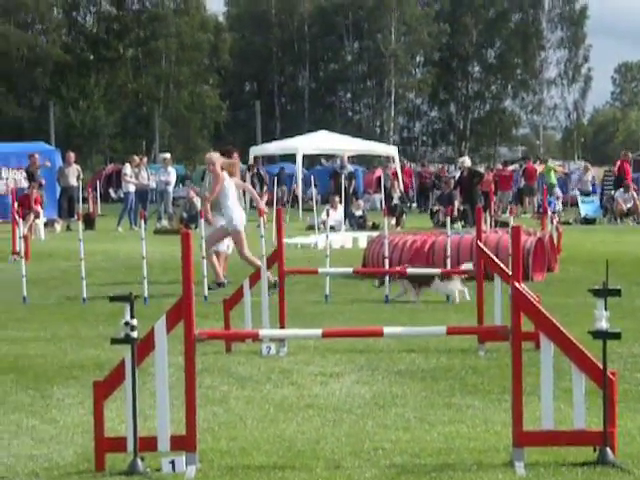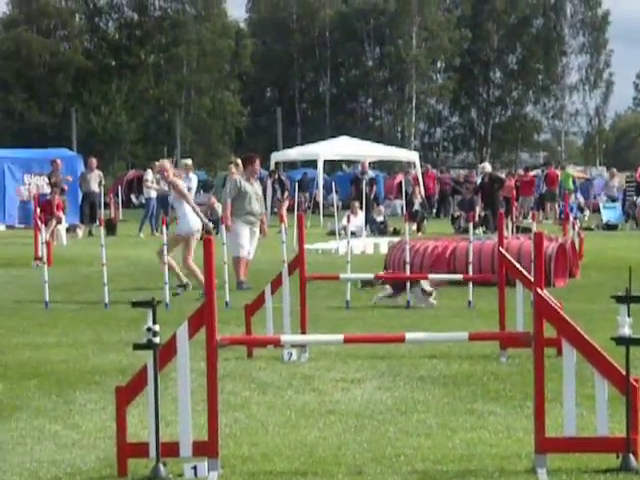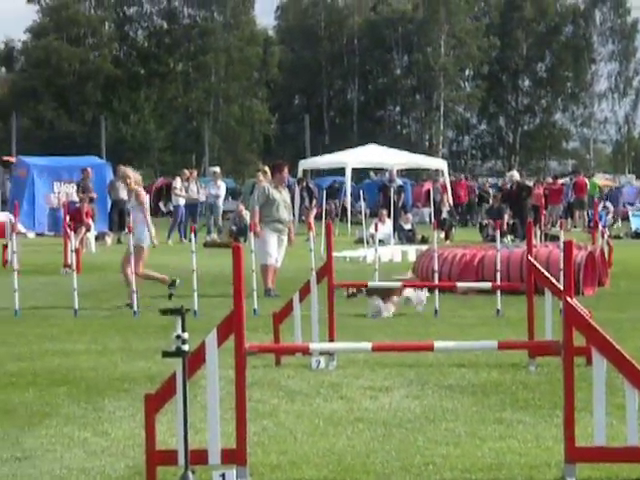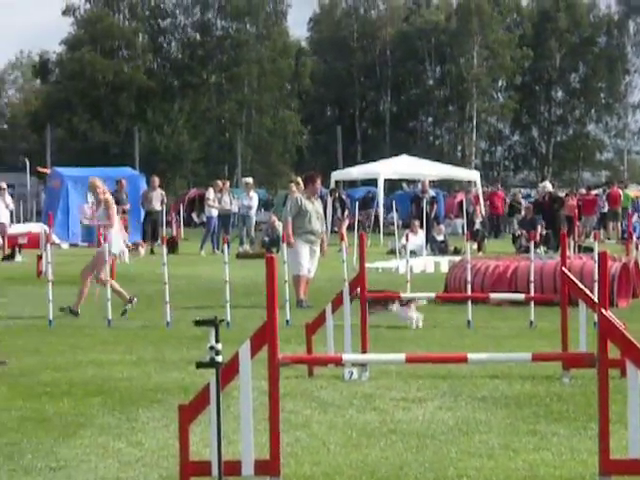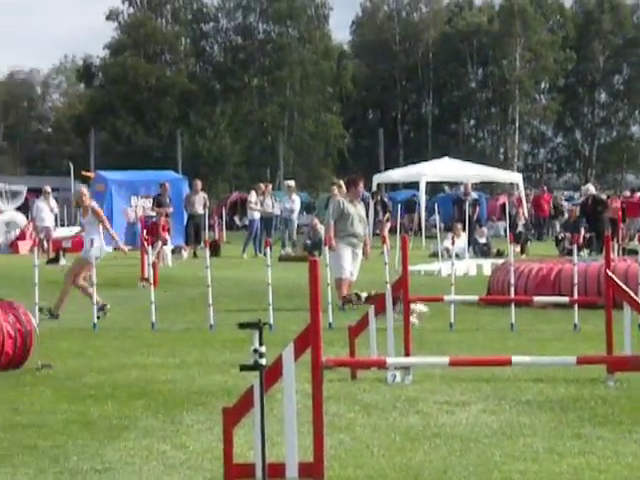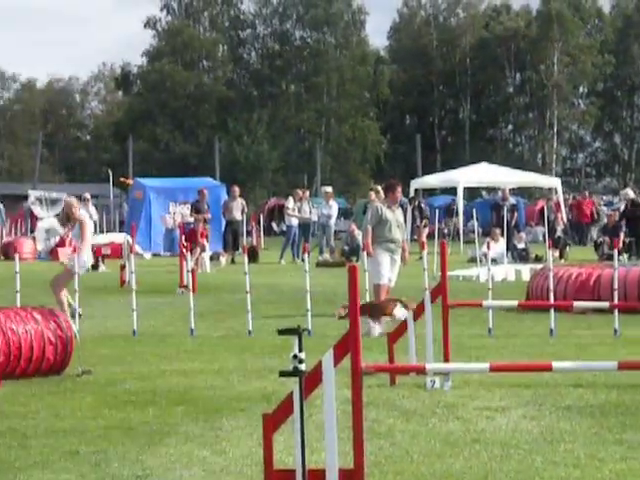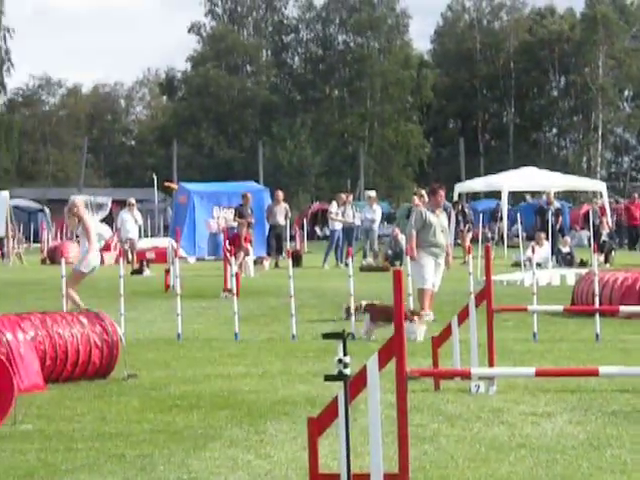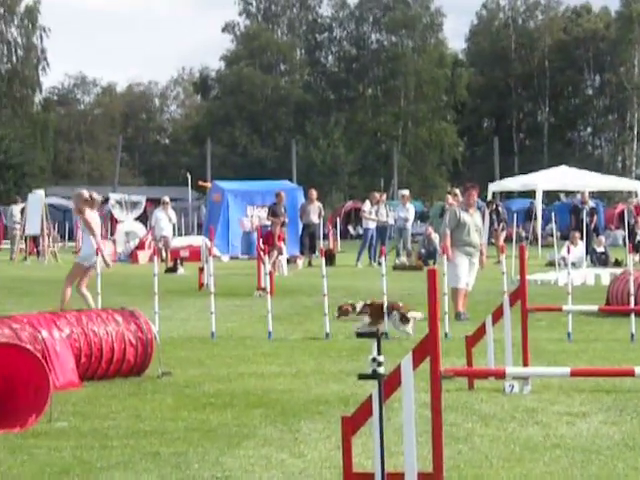
dt=0.2s
person 1, frame 1
left shoulder: (235, 177)
right shoulder: (215, 173)
left elbow: (240, 198)
right elbow: (206, 193)
left wrist: (242, 215)
right wrist: (207, 212)
left hip: (233, 216)
right hip: (219, 215)
left knee: (227, 247)
right knee: (219, 245)
left ankle: (223, 274)
right ankle: (219, 275)
person 1, frame 2
left shoulder: (257, 183)
right shoulder: (236, 180)
left elbow: (261, 205)
right elbow: (227, 200)
left wrist: (263, 222)
right wrist: (227, 218)
left hip: (255, 223)
right hip: (240, 221)
left knee: (249, 254)
right knee: (241, 252)
left ankle: (245, 280)
right ankle: (240, 281)
person 1, frame 3
left shoulder: (285, 191)
right shoulder: (264, 188)
left elbow: (289, 213)
right elbow: (255, 206)
left wrist: (291, 230)
right wrist: (256, 225)
left hip: (282, 231)
right hip: (268, 229)
left knee: (277, 261)
right knee: (268, 259)
left ankle: (272, 287)
right ankle: (268, 288)
person 1, frame 4
left shoulder: (318, 202)
right shoulder: (297, 199)
left elbow: (322, 224)
right elbow: (288, 217)
left wrist: (324, 241)
right wrist: (289, 235)
left hip: (315, 241)
right hip: (300, 239)
left knee: (309, 272)
right knee: (300, 270)
left ankle: (305, 298)
right ankle: (300, 299)
person 1, frame 5
left shoulder: (361, 205)
right shoulder: (339, 201)
left elbow: (364, 226)
right elbow: (330, 220)
left wrist: (367, 244)
right wrist: (330, 238)
left hip: (357, 244)
right hip: (342, 243)
left knee: (352, 275)
right knee: (343, 273)
left ankle: (347, 300)
right ankle: (342, 301)
person 1, frame 6
left shoulder: (399, 211)
right shoulder: (377, 207)
left elbow: (403, 232)
right elbow: (368, 226)
left wrist: (405, 249)
right wrist: (368, 245)
left hip: (395, 250)
right hip: (381, 249)
left knee: (390, 281)
right knee: (381, 279)
person 1, frame 7
left shoulder: (443, 214)
right shoulder: (421, 211)
left elbow: (446, 235)
right elbow: (412, 230)
left wrist: (449, 253)
right wrist: (412, 249)
left hip: (439, 254)
right hip: (425, 253)
left knee: (434, 285)
right knee: (425, 283)
left ankle: (429, 312)
right ankle: (424, 313)
person 1, frame 8
left shoulder: (478, 214)
right shoulder: (455, 210)
left elbow: (480, 235)
right elbow: (446, 230)
left wrist: (483, 253)
right wrist: (447, 248)
left hip: (474, 253)
right hip: (459, 252)
left knee: (468, 285)
right knee: (459, 283)
left ankle: (463, 311)
right ankle: (458, 311)
person 2, frame 1
left shoulder: (219, 176)
right shoulder: (228, 177)
left elbow: (210, 197)
right elbow: (247, 186)
right wrist: (259, 202)
left hip: (233, 218)
right hip: (232, 219)
left knee: (244, 255)
right knee: (207, 243)
left ankle: (271, 280)
right ankle: (220, 280)
person 2, frame 2
left shoulder: (175, 182)
right shoulder: (174, 183)
left elbow: (190, 202)
left wrist: (203, 219)
left hip: (188, 224)
right hip: (193, 224)
left knee: (161, 253)
right knee: (187, 261)
left ankle: (184, 282)
person 2, frame 3
left shoulder: (138, 192)
right shoulder: (131, 192)
left elbow: (146, 215)
left wrist: (152, 234)
left hip: (143, 233)
right hip: (139, 233)
left knee: (138, 271)
right knee: (125, 267)
person 2, frame 4
left shoulder: (108, 200)
right shoulder: (98, 202)
left elbow: (113, 222)
right elbow: (118, 221)
left wrist: (93, 222)
right wrist: (124, 239)
left hip: (112, 242)
right hip: (107, 243)
left knee: (100, 277)
right knee: (85, 274)
left ankle: (128, 298)
right ankle: (75, 308)
person 2, frame 5
left shoulder: (94, 208)
right shoulder: (82, 209)
left elbow: (107, 227)
left wrist: (118, 243)
left hip: (94, 247)
right hip: (89, 247)
left knee: (69, 277)
right knee: (77, 281)
left ankle: (55, 311)
right ankle: (101, 305)
person 2, frame 6
left shoulder: (83, 221)
right shoulder: (74, 220)
left elbow: (84, 243)
left wrist: (75, 258)
left hip: (81, 259)
right hip: (77, 259)
left knee: (58, 288)
right knee: (54, 282)
left ankle: (66, 319)
right ankle: (73, 308)
person 2, frame 7
left shoulder: (85, 221)
right shoulder: (82, 220)
left elbow: (92, 242)
left wrist: (84, 260)
left hip: (88, 258)
right hip: (92, 259)
left knee: (66, 288)
right knee: (69, 286)
person 2, frame 8
left shoulder: (85, 216)
right shoulder: (94, 213)
left elbow: (96, 236)
left wrist: (104, 256)
left hip: (88, 253)
right hip: (95, 254)
left knee: (68, 282)
right knee: (80, 287)
